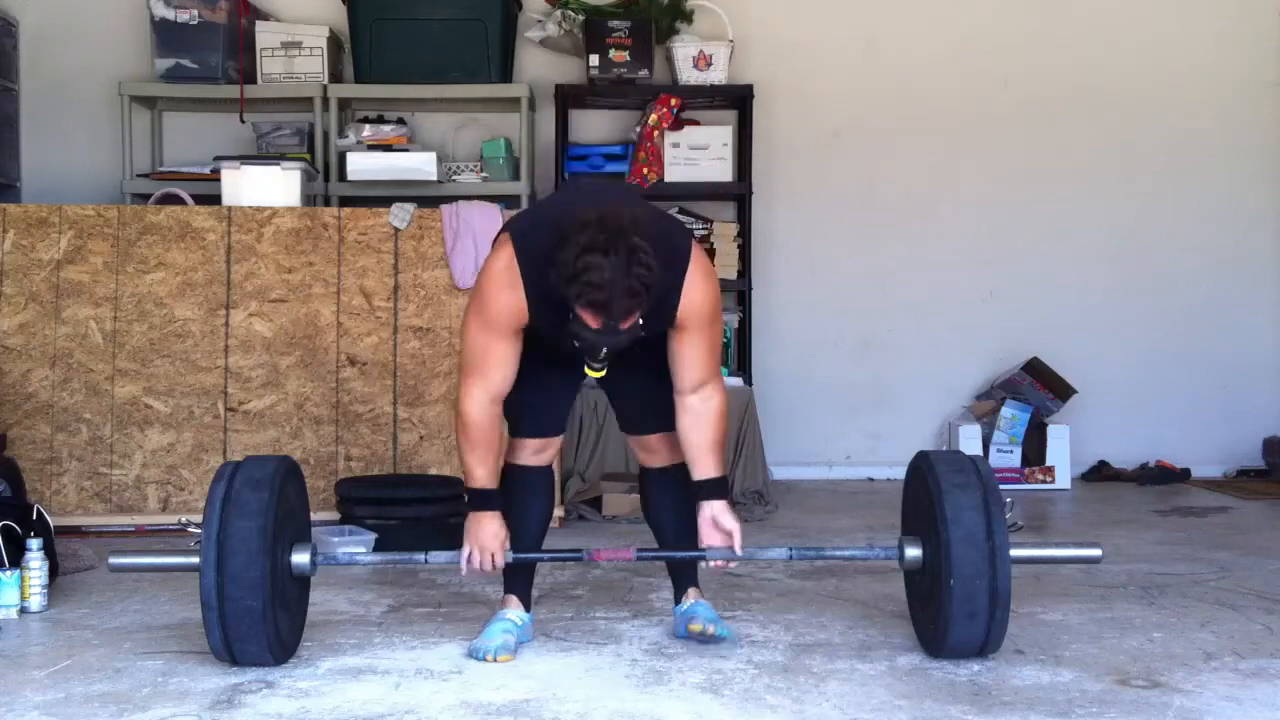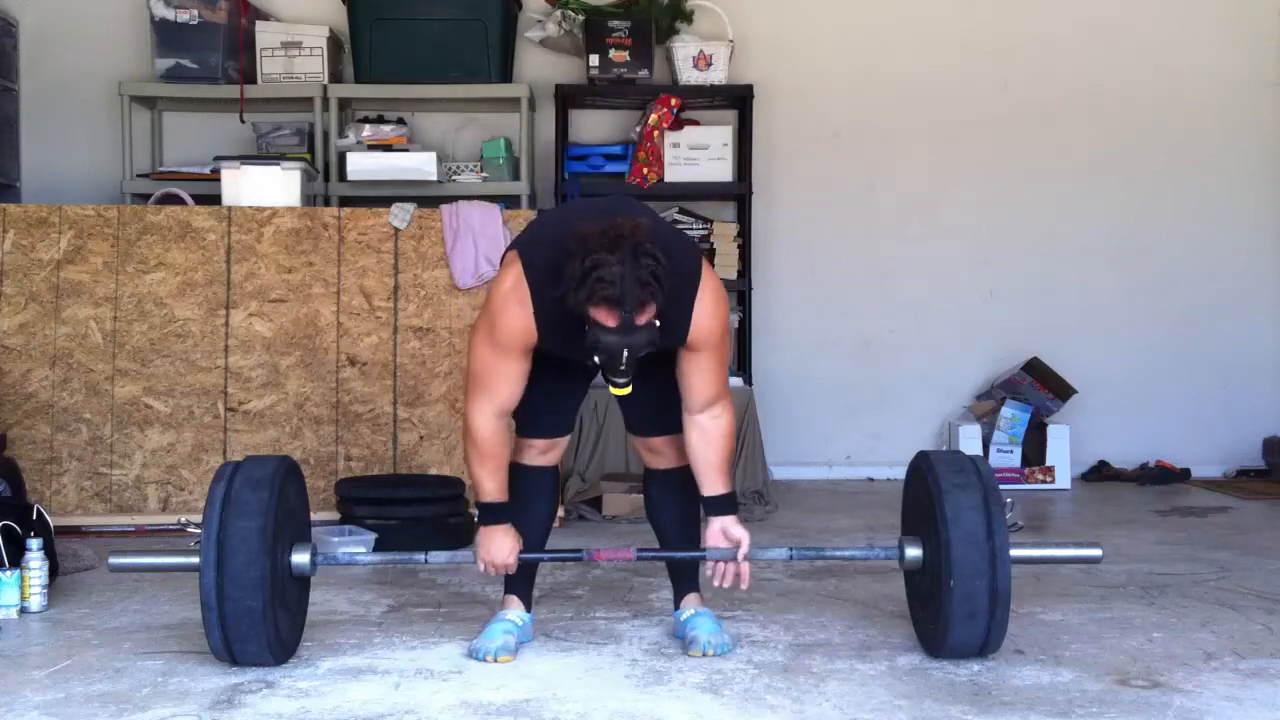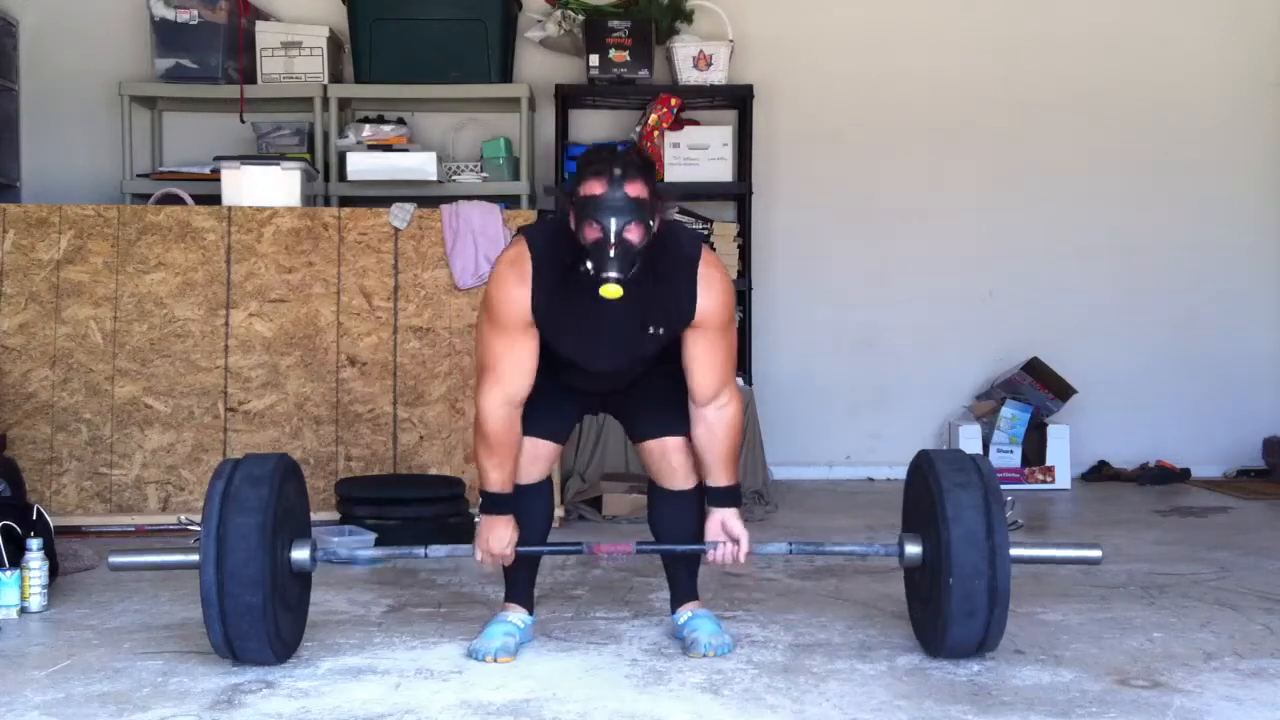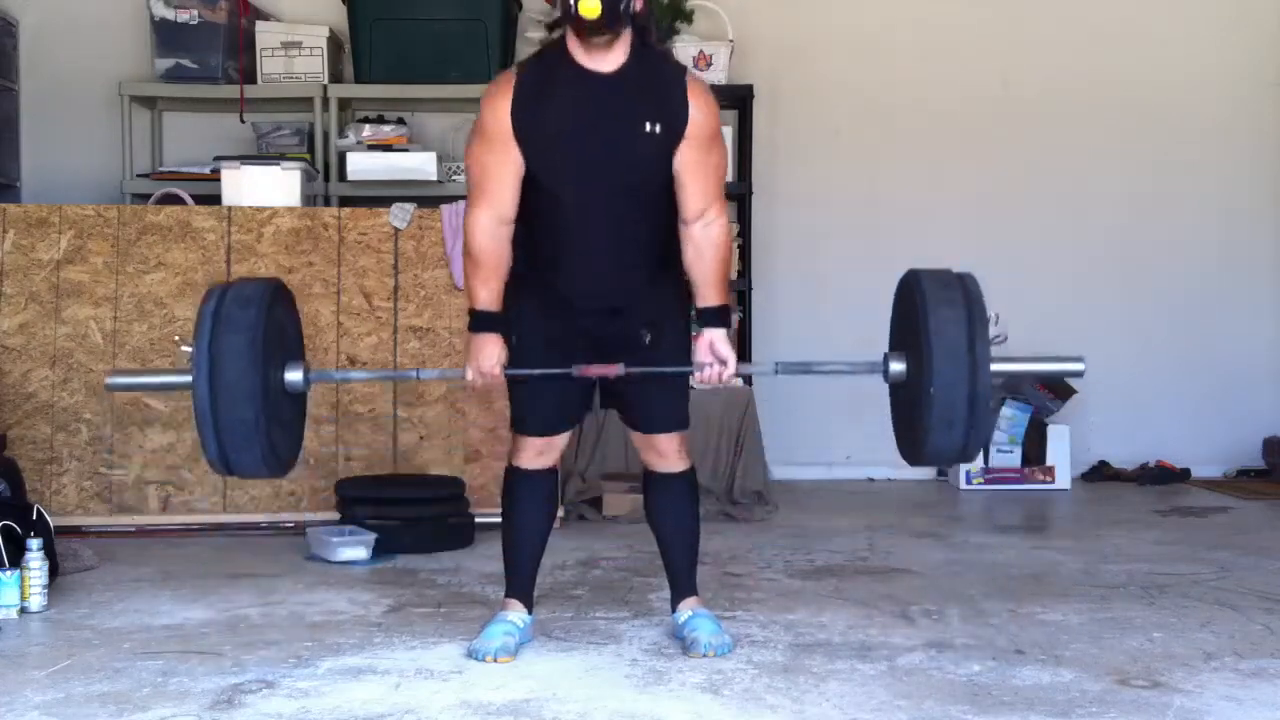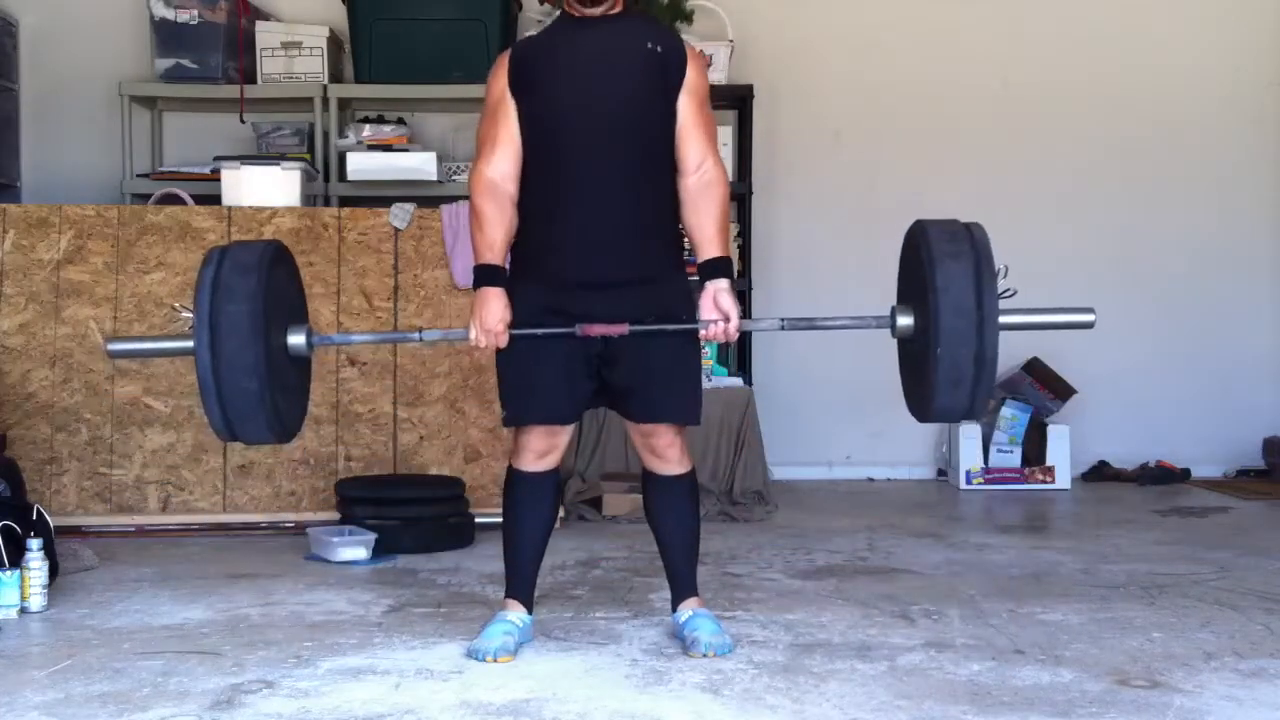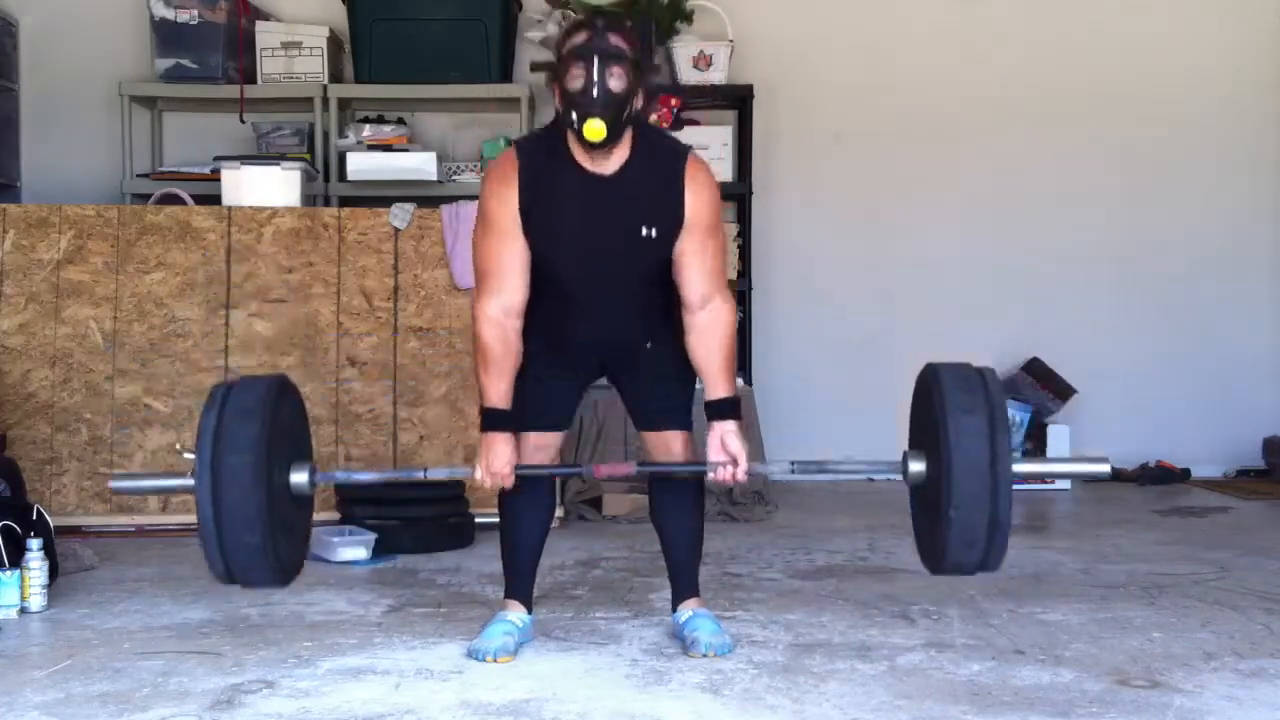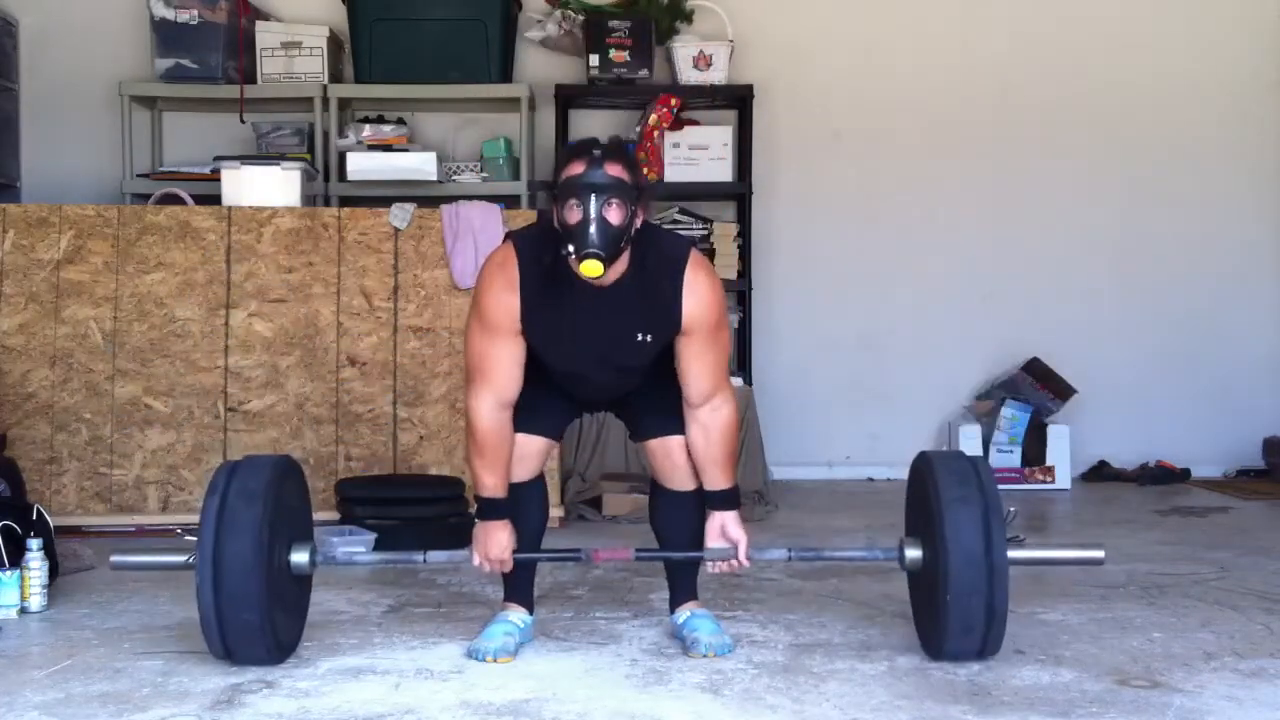
dt=0.5s
person 1, frame 1
left shoulder: (688, 276)
right shoulder: (511, 272)
left elbow: (697, 392)
right elbow: (480, 395)
left wrist: (712, 496)
right wrist: (483, 506)
right hip: (542, 338)
left knee: (660, 446)
right knee: (532, 446)
left ankle: (689, 596)
right ankle: (515, 606)
person 1, frame 2
left shoulder: (698, 292)
right shoulder: (521, 288)
left elbow: (707, 411)
right elbow: (486, 413)
left wrist: (721, 512)
right wrist: (494, 519)
right hip: (553, 341)
left knee: (665, 448)
right knee: (537, 446)
left ankle: (690, 602)
right ankle: (515, 605)
person 1, frame 3
left shoulder: (698, 273)
right shoulder: (523, 270)
left elbow: (714, 399)
right elbow: (501, 398)
left wrist: (723, 502)
right wrist: (496, 510)
left hip: (650, 371)
right hip: (554, 371)
left knee: (675, 462)
right knee: (527, 461)
left ankle: (688, 606)
right ankle: (516, 610)
person 1, frame 4
left shoulder: (683, 95)
right shoulder: (515, 94)
left elbow: (703, 217)
right elbow: (490, 216)
left wrist: (714, 323)
right wrist: (485, 327)
left hip: (650, 307)
right hip: (545, 309)
left knee: (665, 446)
right knee: (534, 448)
left ankle: (687, 604)
right ankle: (516, 608)
person 1, frame 5
right shoulder: (520, 61)
left elbow: (699, 168)
right elbow: (496, 177)
left wrist: (716, 274)
right wrist: (489, 282)
left hip: (652, 292)
right hip: (544, 294)
left knee: (664, 445)
right knee: (536, 447)
left ankle: (688, 604)
right ankle: (516, 607)
person 1, frame 6
left shoulder: (684, 175)
right shoulder: (515, 175)
left elbow: (706, 304)
right elbow: (500, 310)
left wrist: (725, 415)
right wrist: (495, 428)
left hip: (649, 329)
right hip: (551, 333)
left knee: (673, 448)
right knee: (531, 450)
left ankle: (688, 605)
right ankle: (516, 609)
person 1, frame 7
left shoulder: (688, 277)
right shoulder: (509, 272)
left elbow: (707, 401)
right elbow: (491, 401)
left wrist: (722, 505)
right wrist: (492, 513)
left hip: (648, 374)
right hip: (548, 375)
left knee: (677, 458)
right knee: (518, 458)
left ankle: (687, 606)
right ankle: (516, 609)
